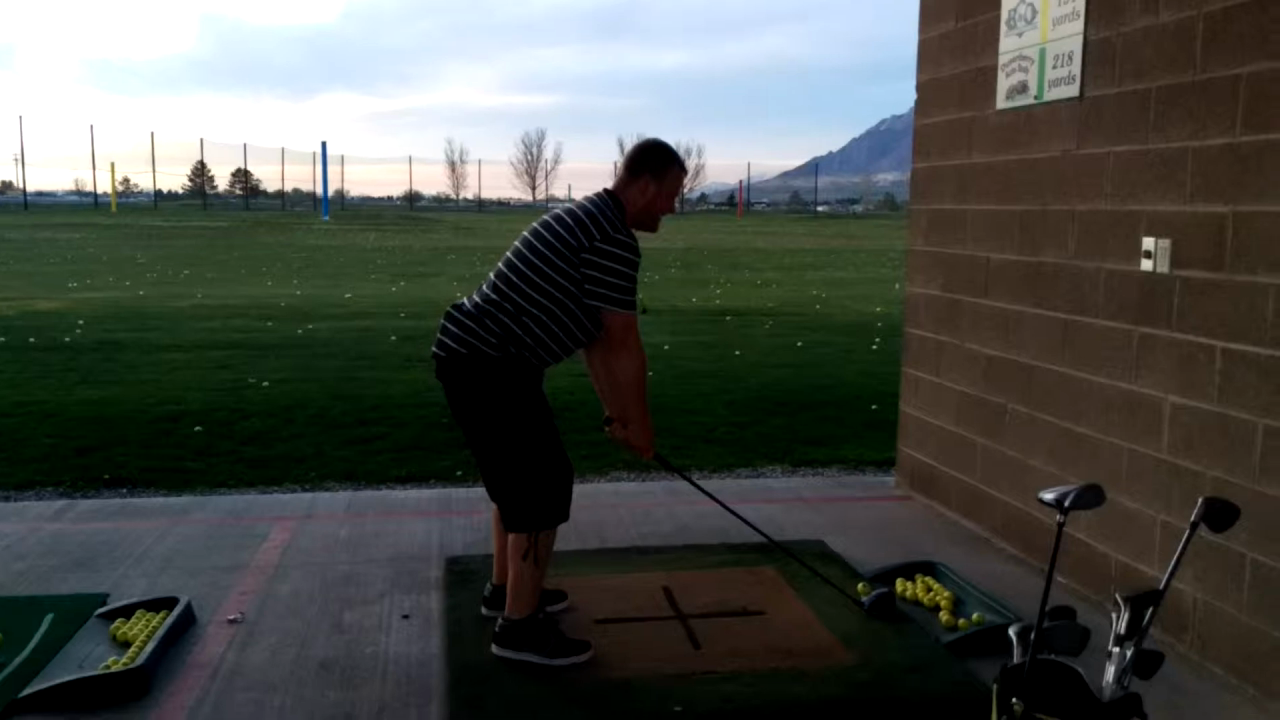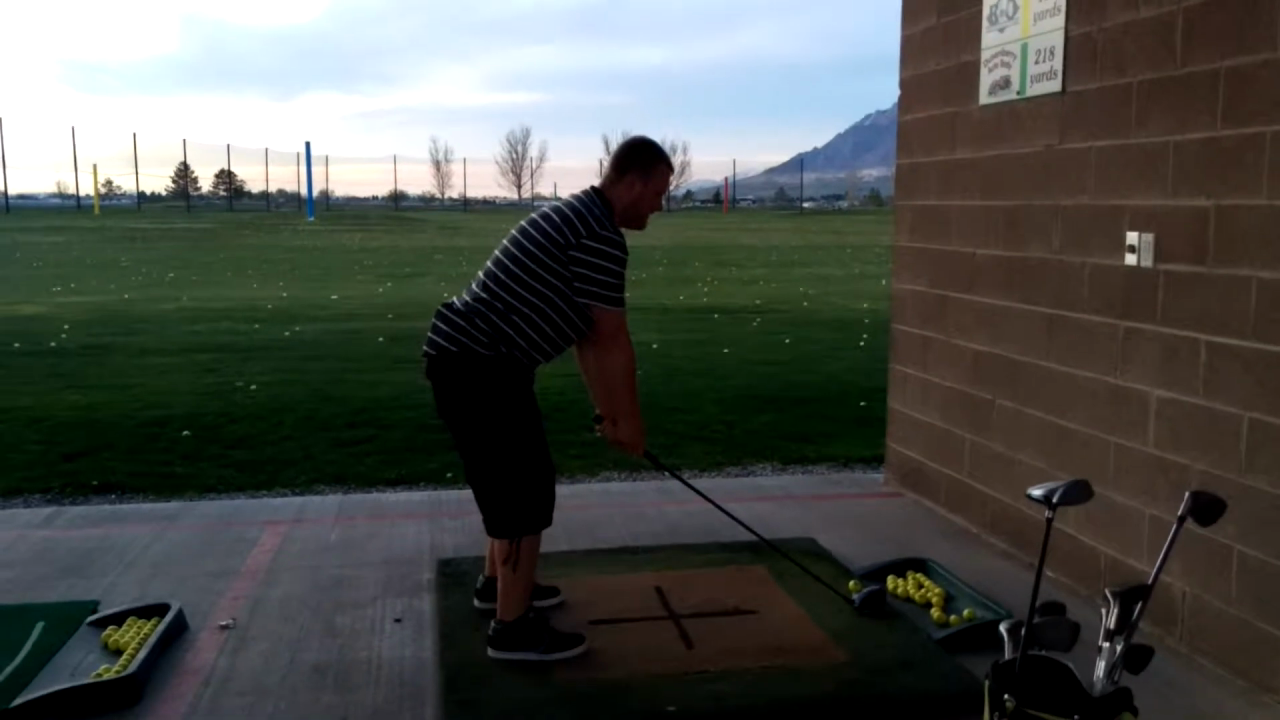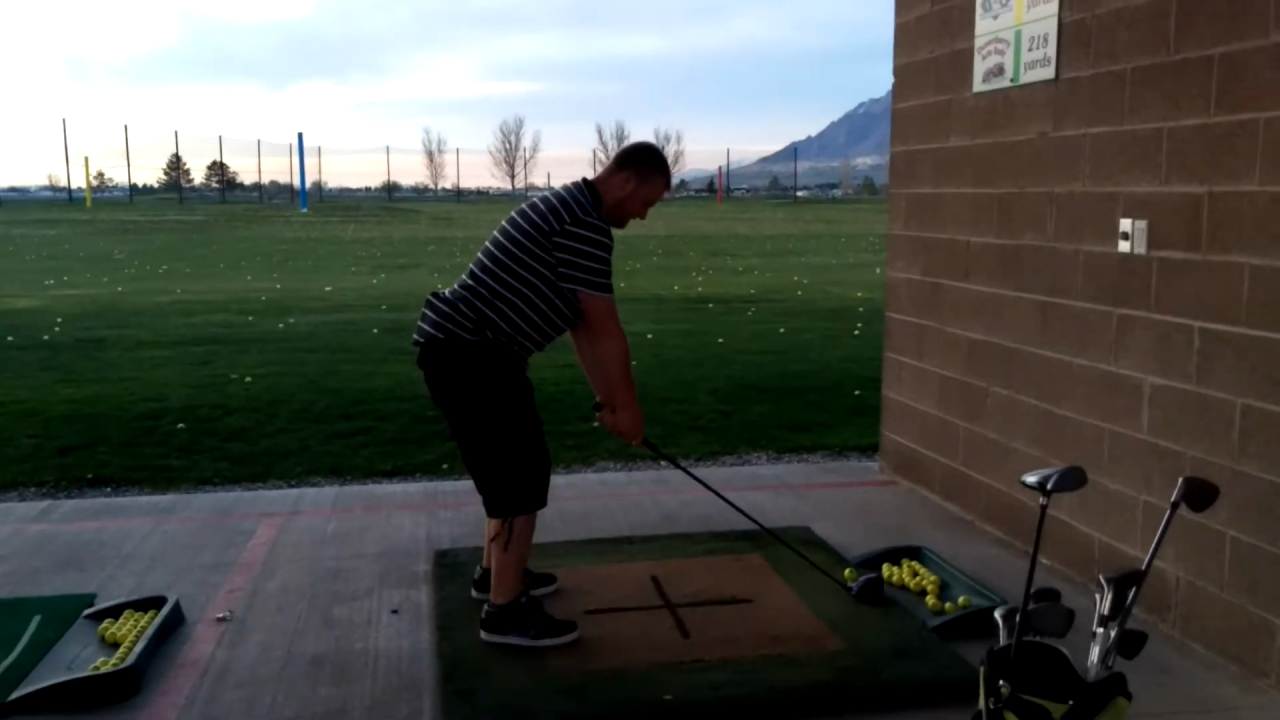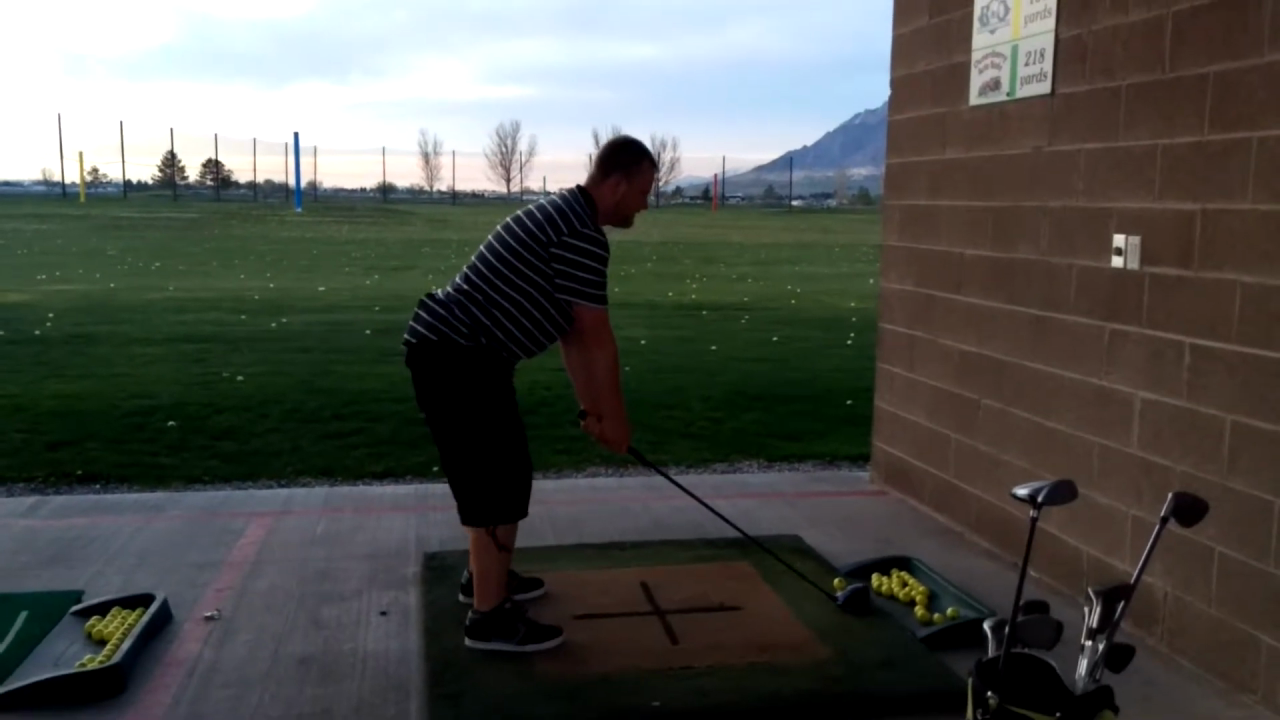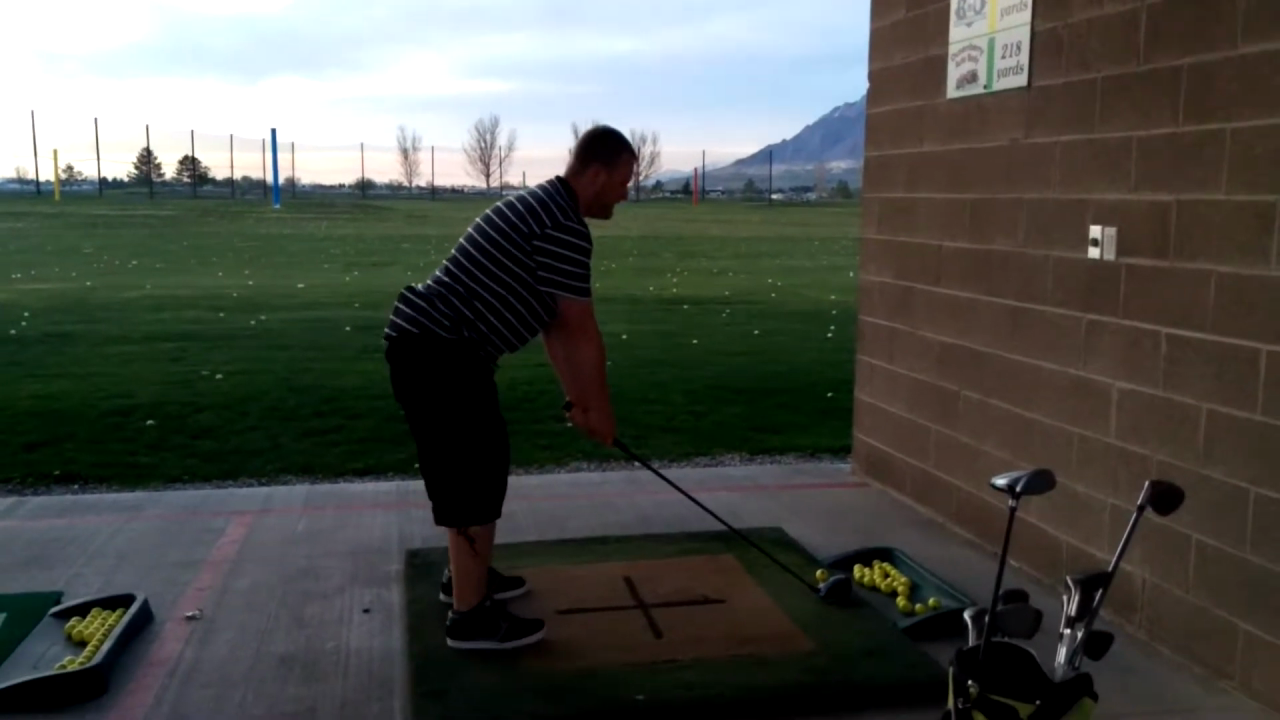
dt=1s
person 1, frame 1
left shoulder: (588, 220)
right shoulder: (613, 239)
left elbow: (595, 336)
right elbow: (623, 345)
left wrist: (615, 413)
right wrist: (638, 422)
left hip: (473, 354)
right hip: (490, 364)
left knee: (520, 475)
right knee: (542, 483)
left ankle: (505, 588)
right ankle: (520, 624)
person 1, frame 2
left shoulder: (576, 218)
right shoulder: (601, 237)
left elbow: (588, 336)
right elbow: (613, 342)
left wrist: (607, 412)
right wrist: (629, 421)
left hip: (465, 354)
right hip: (481, 363)
left knee: (512, 477)
right knee: (524, 488)
left ankle: (498, 581)
right ankle: (512, 627)
person 1, frame 3
left shoulder: (569, 210)
right shoulder: (585, 225)
left elbow: (581, 324)
right elbow: (604, 329)
left wrist: (606, 400)
right wrist: (627, 408)
left hip: (461, 345)
right hip: (471, 352)
left knee: (511, 462)
right knee: (520, 471)
left ankle: (496, 571)
right ankle: (506, 609)
person 1, frame 4
left shoulder: (563, 216)
right shoulder: (583, 234)
left elbow: (571, 332)
right elbow: (596, 340)
left wrist: (591, 408)
right wrist: (614, 418)
left hip: (448, 347)
right hip: (459, 355)
left knee: (495, 469)
right knee: (502, 478)
left ankle: (483, 575)
right ankle: (489, 616)
person 1, frame 5
left shoulder: (541, 208)
right shoulder: (565, 227)
left elbow: (555, 323)
right elbow: (581, 331)
left wrist: (577, 399)
right wrist: (599, 408)
left hip: (426, 341)
right hip: (442, 350)
left knee: (476, 464)
right knee: (476, 475)
left ankle: (464, 573)
right ankle: (471, 615)
